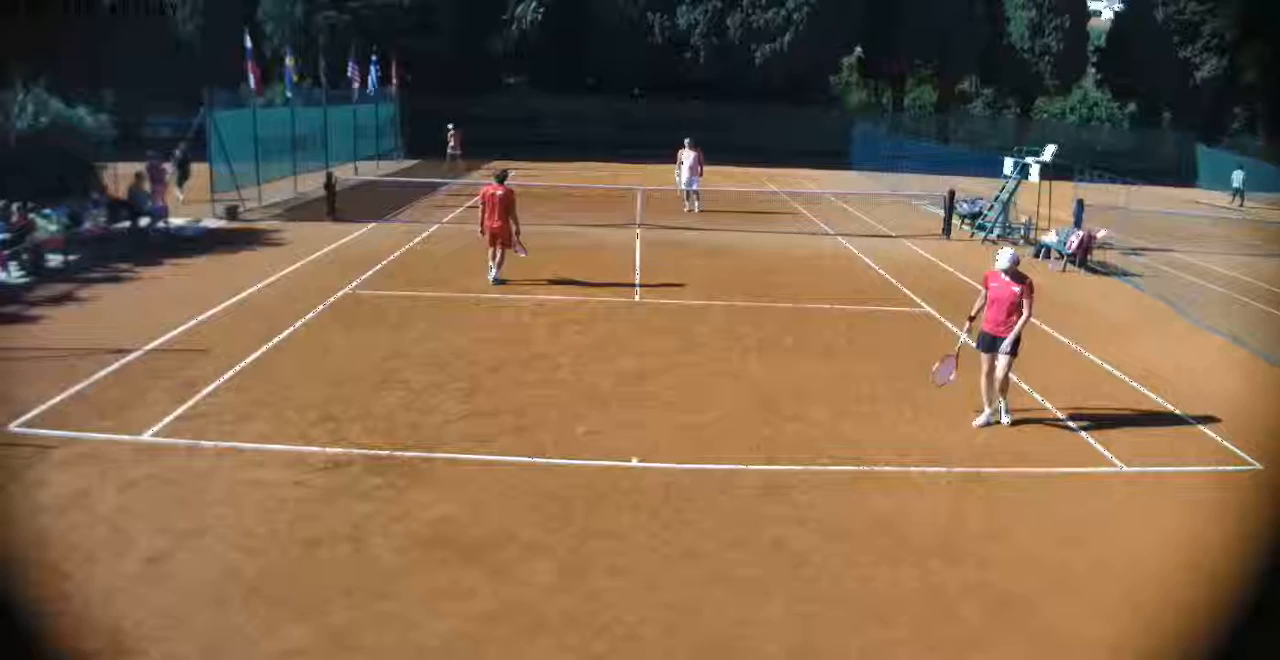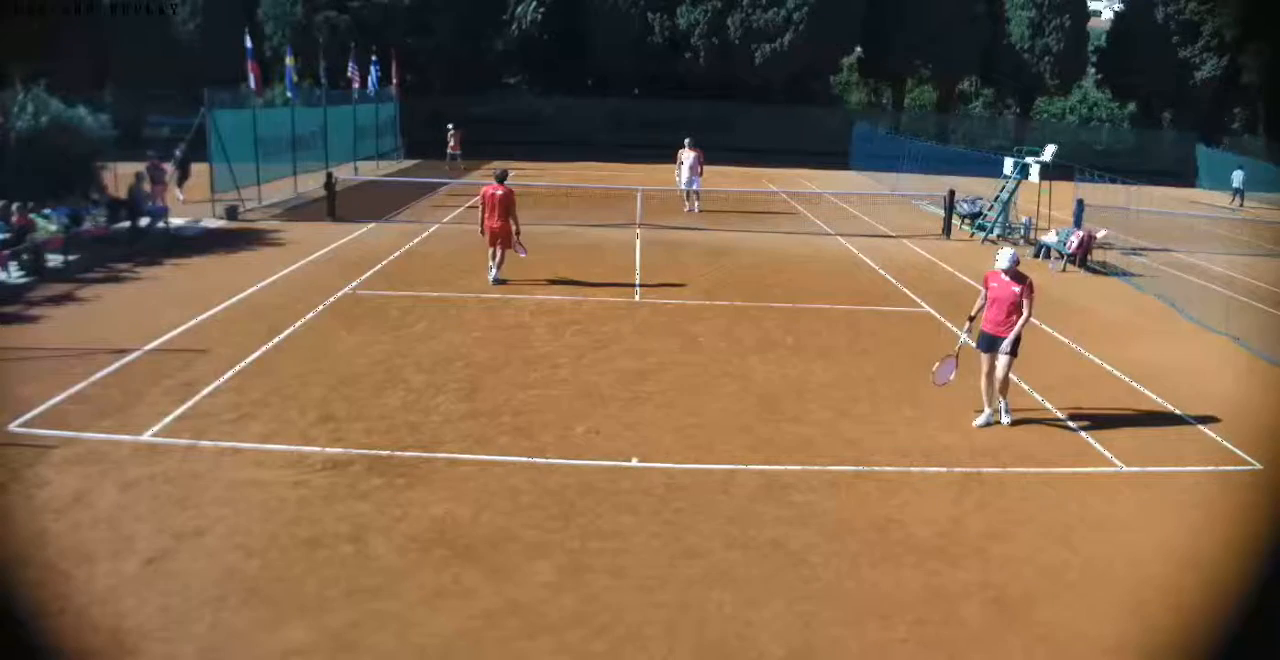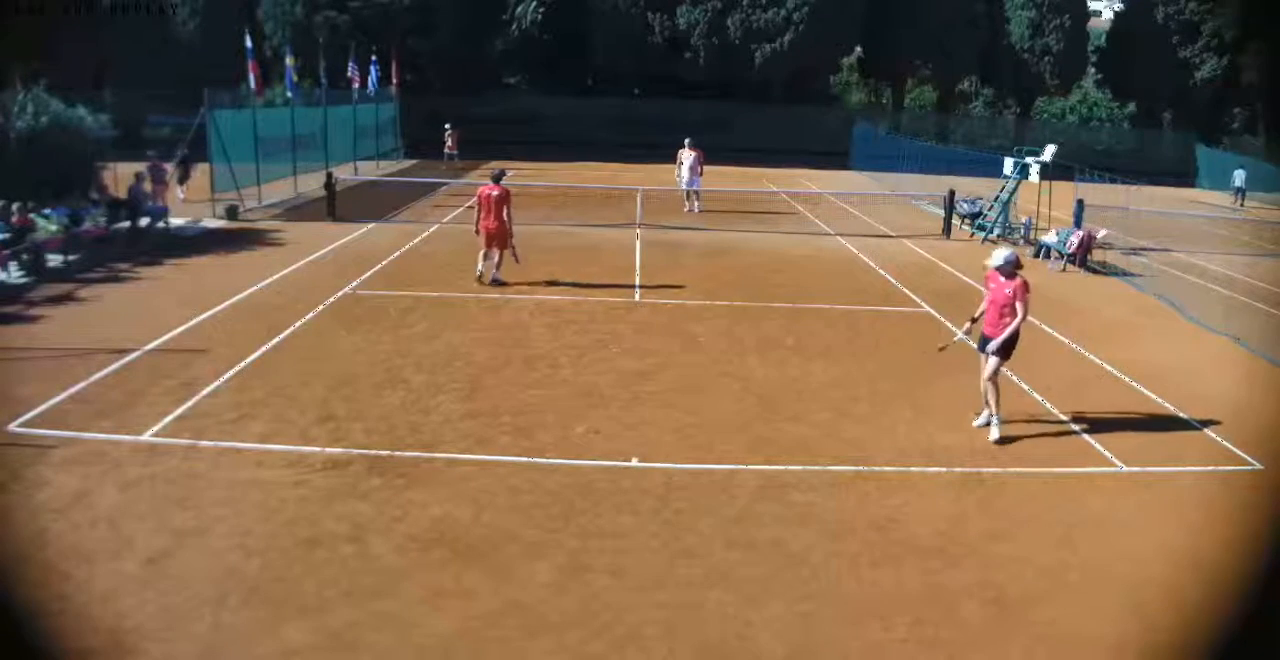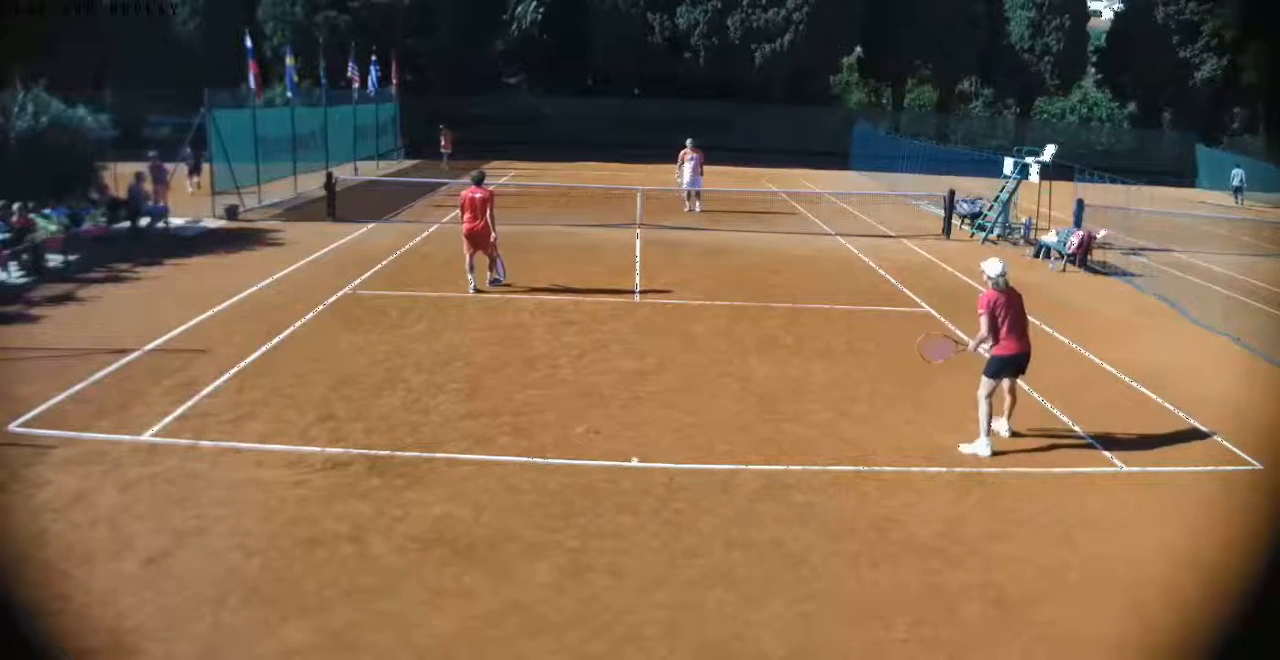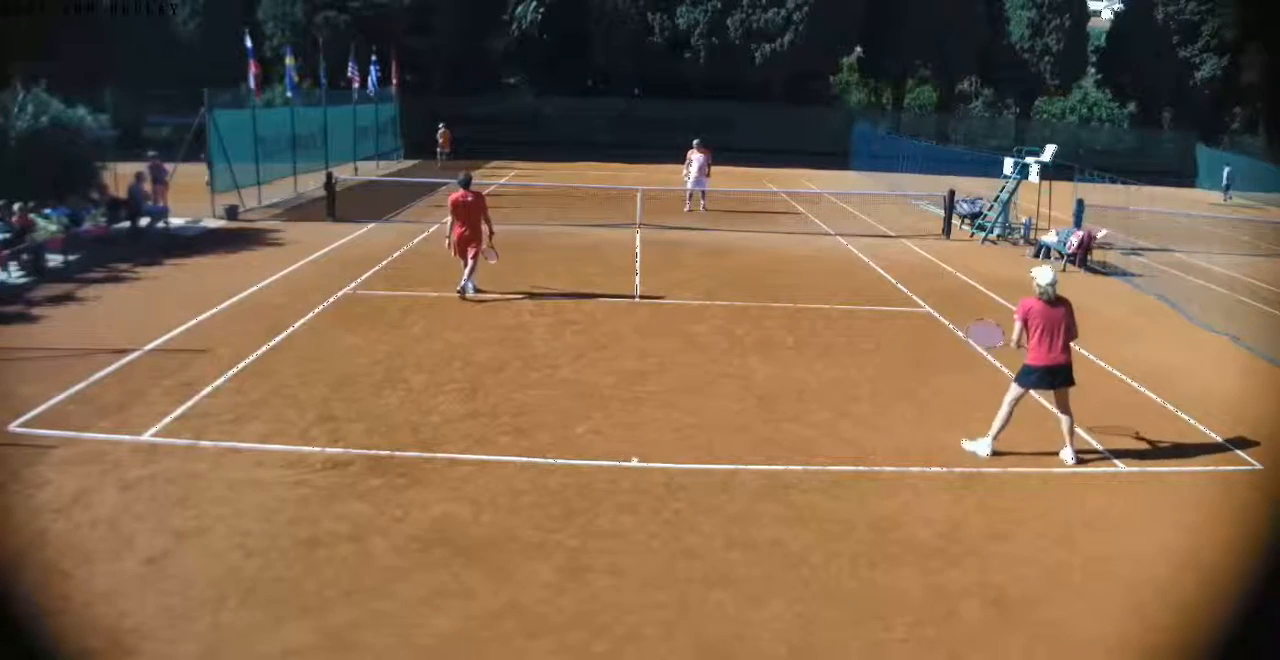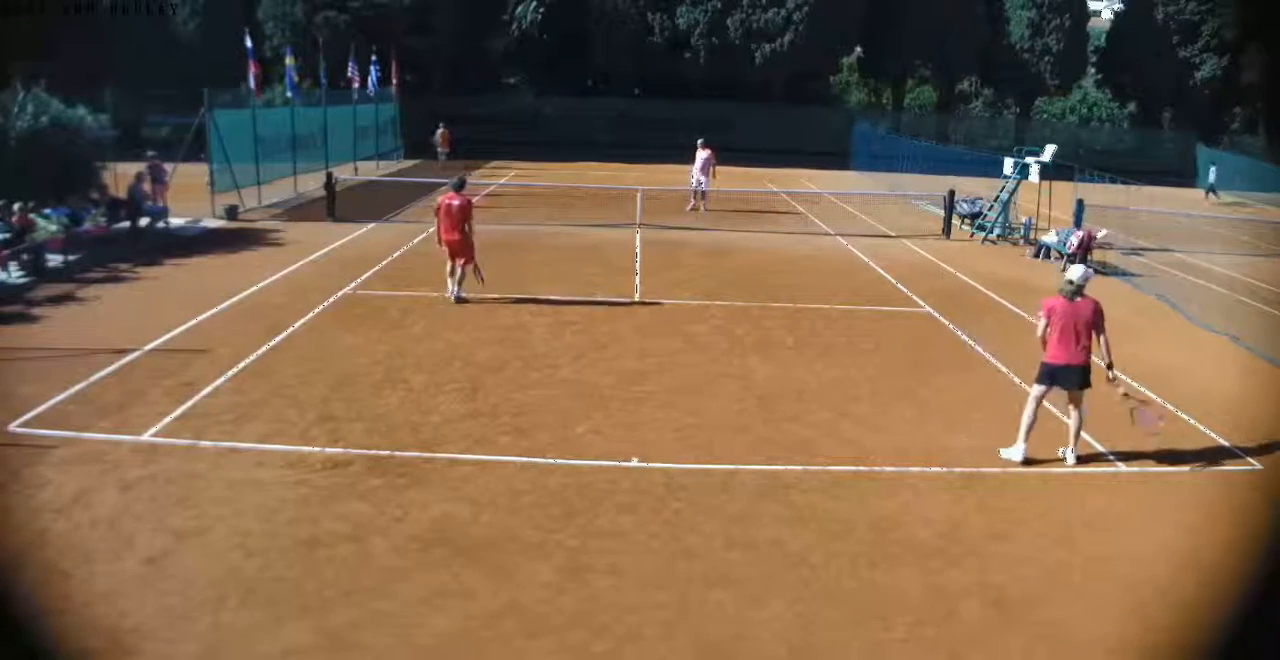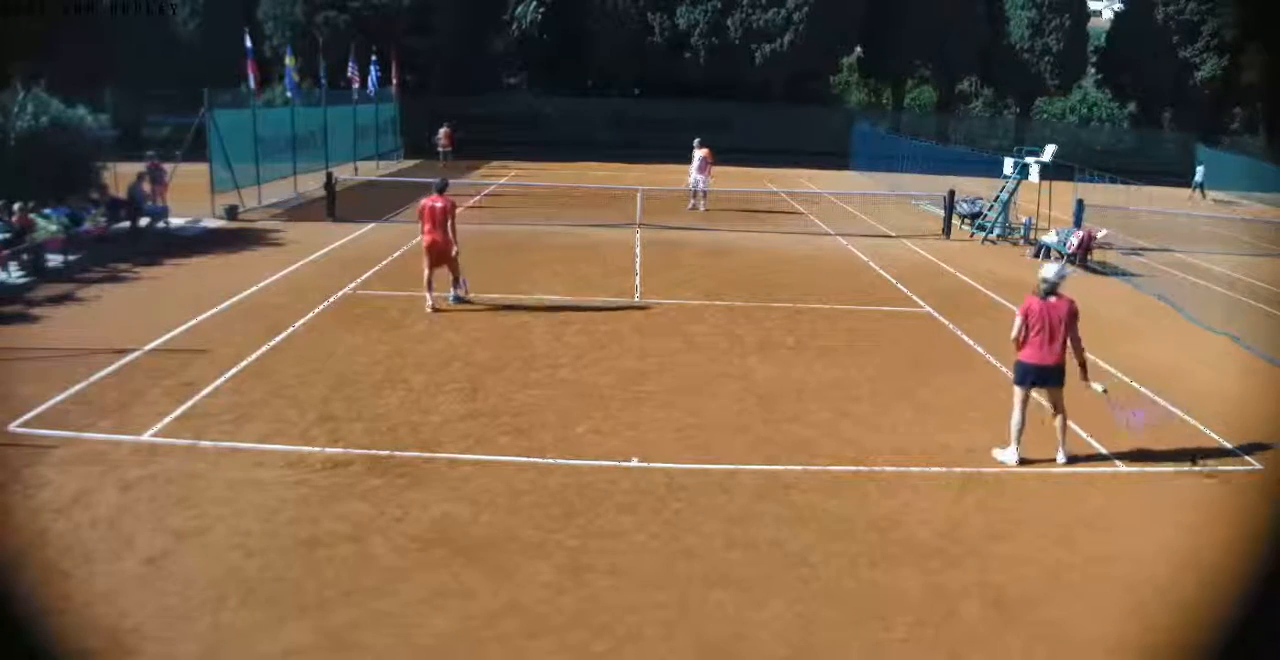
dt=0.5s
person 1, frame 1
left shoulder: (1025, 282)
right shoulder: (990, 276)
left elbow: (1026, 314)
left wrist: (1011, 337)
right wrist: (970, 319)
left hip: (1009, 336)
right hip: (988, 331)
left knee: (1001, 375)
right knee: (986, 372)
left ankle: (1002, 403)
right ankle: (988, 411)
person 1, frame 2
left shoulder: (1025, 282)
right shoulder: (990, 276)
left elbow: (1026, 314)
left wrist: (1011, 337)
right wrist: (970, 319)
left hip: (1009, 336)
right hip: (988, 331)
left knee: (1001, 375)
right knee: (986, 372)
left ankle: (1003, 403)
right ankle: (988, 412)
person 1, frame 3
left shoulder: (1019, 284)
right shoulder: (991, 277)
left elbow: (1021, 317)
left wrist: (1000, 339)
right wrist: (972, 321)
left hip: (1005, 337)
right hip: (988, 333)
left knee: (988, 376)
right knee: (985, 375)
left ankle: (995, 421)
right ankle: (989, 412)
person 1, frame 4
left shoulder: (987, 297)
right shoulder: (1014, 294)
left elbow: (985, 333)
right elbow: (1023, 323)
left wrist: (975, 343)
left hip: (1003, 352)
right hip: (1023, 351)
left knee: (984, 395)
right knee: (1009, 387)
left ankle: (984, 443)
right ankle: (1004, 423)
person 1, frame 5
left shoulder: (1027, 305)
right shoulder: (1065, 305)
left elbow: (1016, 339)
right elbow: (1073, 334)
left wrist: (1019, 345)
left hip: (1036, 364)
right hip: (1062, 364)
left knee: (1009, 402)
right knee: (1063, 407)
left ankle: (986, 443)
right ankle: (1069, 451)
person 1, frame 6
left shoulder: (1051, 302)
right shoulder: (1093, 306)
left elbow: (1040, 334)
right elbow: (1102, 338)
right wrist: (1109, 366)
left hip: (1053, 361)
right hip: (1079, 364)
left knee: (1033, 402)
right knee: (1075, 408)
left ankle: (1019, 448)
right ankle: (1071, 452)
person 1, frame 7
left shoulder: (1029, 302)
right shoulder: (1069, 306)
left elbow: (1014, 336)
right elbow: (1075, 340)
left wrist: (1020, 351)
right wrist: (1082, 366)
left hip: (1028, 362)
right hip: (1055, 364)
left knee: (1019, 407)
right knee: (1058, 407)
left ankle: (1013, 452)
right ankle: (1061, 451)
